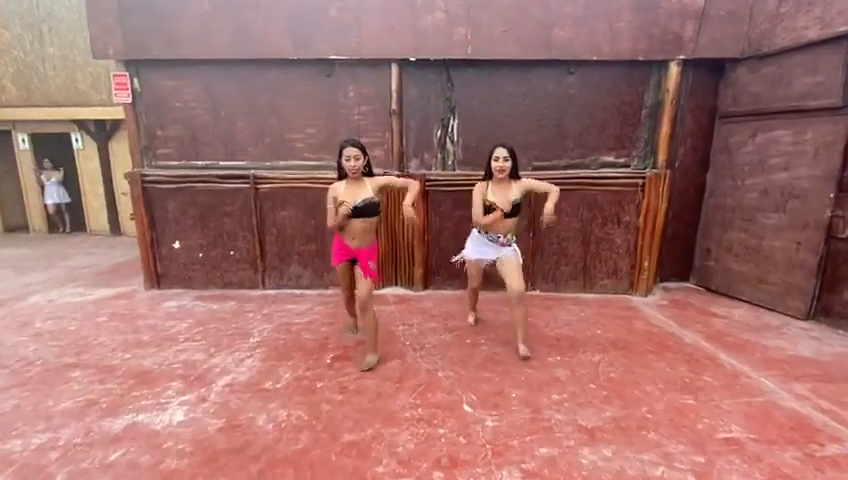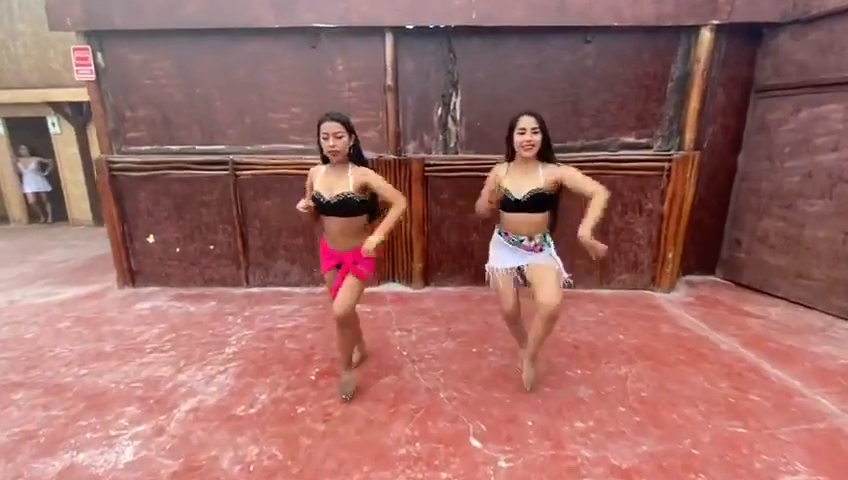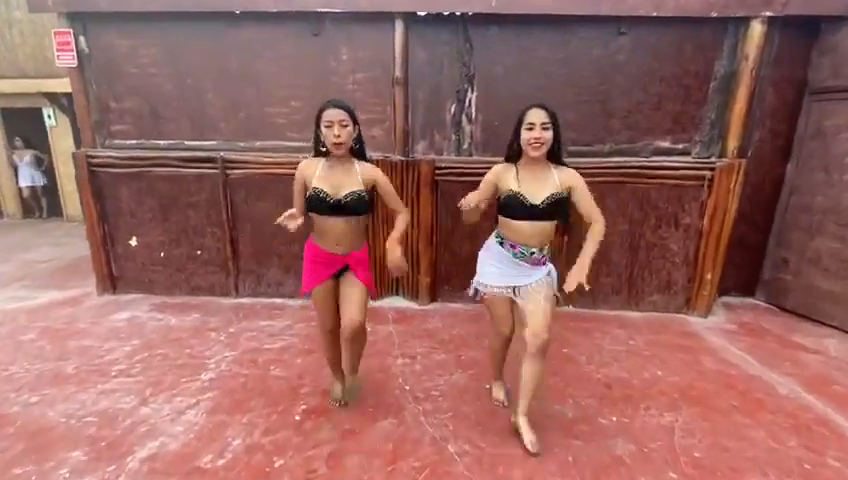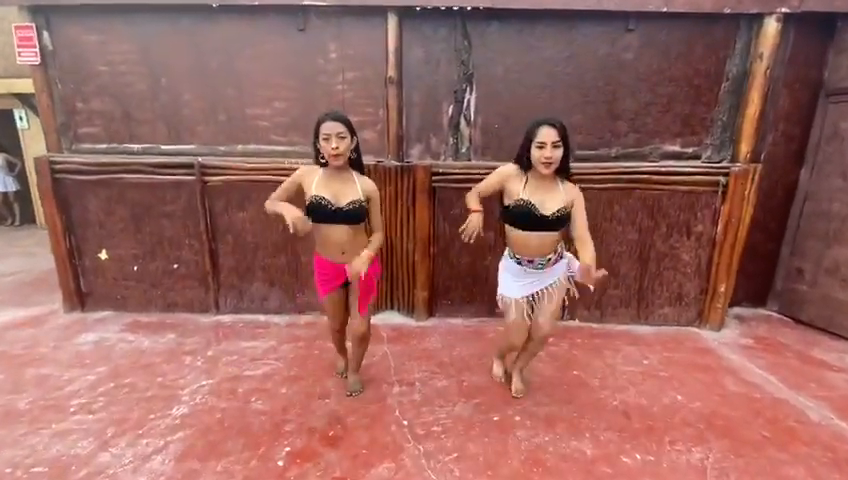
dt=0.7s
person 1, frame 1
left shoulder: (521, 184)
right shoulder: (481, 188)
left elbow: (553, 190)
right elbow: (477, 221)
left wrist: (549, 205)
right wrist: (501, 210)
left hip: (507, 247)
right hip: (480, 243)
left knee: (518, 292)
right knee: (474, 285)
left ankle: (521, 341)
right ankle: (473, 312)
person 1, frame 2
left shoulder: (554, 171)
right shoulder: (500, 172)
left elbow: (599, 192)
right elbow: (482, 210)
left wrist: (586, 229)
right wrist: (488, 201)
left hip: (538, 250)
right hip: (504, 248)
left knee: (551, 305)
right knee: (509, 311)
left ankle: (529, 357)
right ankle: (525, 350)
person 1, frame 3
left shoulder: (566, 177)
right shoulder: (502, 173)
left elbow: (596, 223)
right elbow: (471, 208)
left wrist: (583, 262)
right wrist: (469, 205)
left hip: (538, 268)
right hip: (499, 262)
left knee: (537, 340)
right knee: (501, 335)
left ankle: (522, 416)
right ankle: (496, 381)
person 1, frame 4
left shoulder: (571, 193)
right shoulder: (511, 175)
left elbow: (584, 241)
right elbow: (474, 193)
left wrist: (589, 270)
right wrist: (475, 213)
left hip: (555, 270)
right hip: (517, 272)
left knee: (543, 333)
right knee: (516, 341)
left ankle: (517, 369)
right ankle: (499, 357)
person 2, frame 1
left shoulder: (377, 183)
right shoulder: (335, 189)
left elbow: (413, 184)
right elbow: (331, 225)
left wrist: (407, 202)
right wrist: (341, 214)
left hip: (367, 251)
right hip: (343, 248)
left knee: (364, 300)
right knee: (347, 292)
left ankle: (372, 352)
right ankle: (354, 318)
person 2, frame 2
left shoulder: (361, 175)
right shoulder: (315, 174)
left elbow: (399, 202)
left wrist: (377, 235)
right wrist: (305, 206)
left hip: (359, 254)
right hip: (329, 253)
left knee: (341, 312)
right knee: (342, 310)
left ankle: (347, 369)
right ankle: (360, 348)
person 2, frame 3
left shoulder: (369, 172)
right shoulder: (307, 168)
left elbow: (401, 212)
right elbow: (299, 211)
left wrist: (393, 243)
right wrist: (295, 219)
left hip: (355, 259)
right hip: (317, 258)
left knee: (353, 325)
right knee: (328, 328)
left ankle: (352, 372)
right ankle: (336, 378)
person 2, frame 4
left shoulder: (366, 186)
right shoulder: (306, 175)
left elbow: (378, 234)
right elbow: (270, 202)
left wrist: (366, 256)
right wrist: (287, 209)
left hip: (362, 266)
right hip: (327, 267)
left knee: (360, 330)
right knee: (337, 327)
left ankle: (354, 369)
right ankle: (342, 356)
